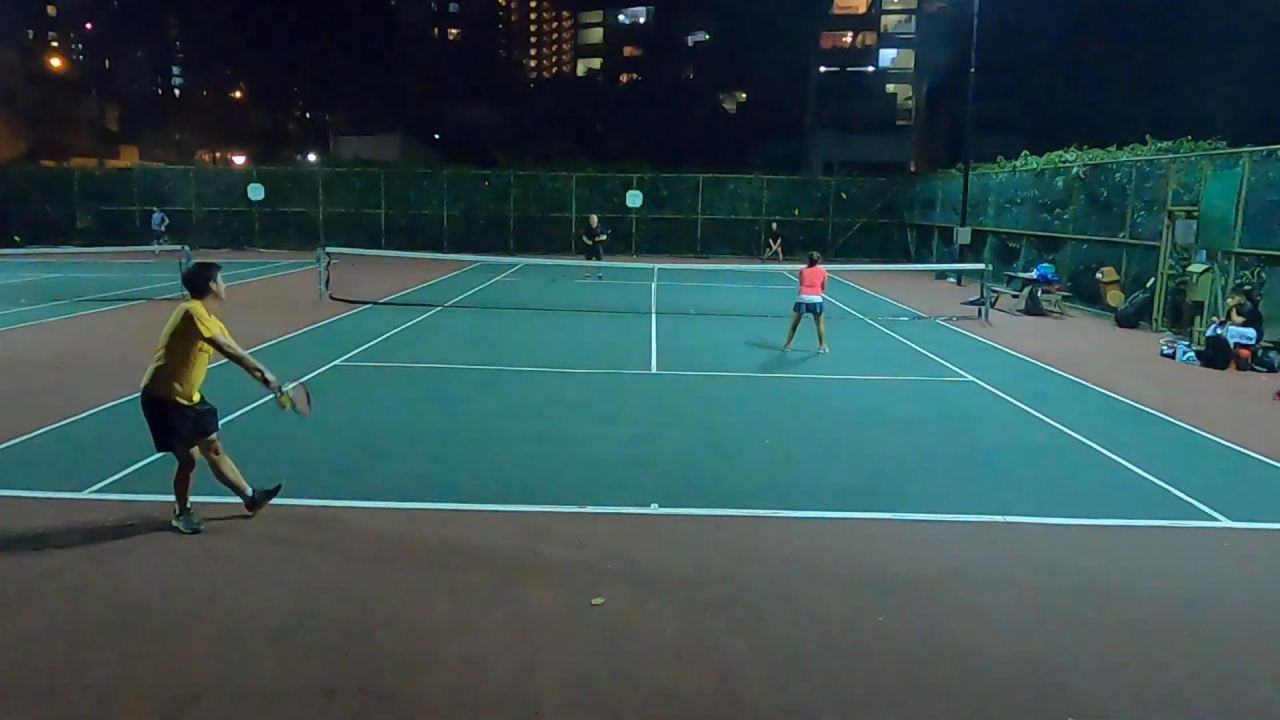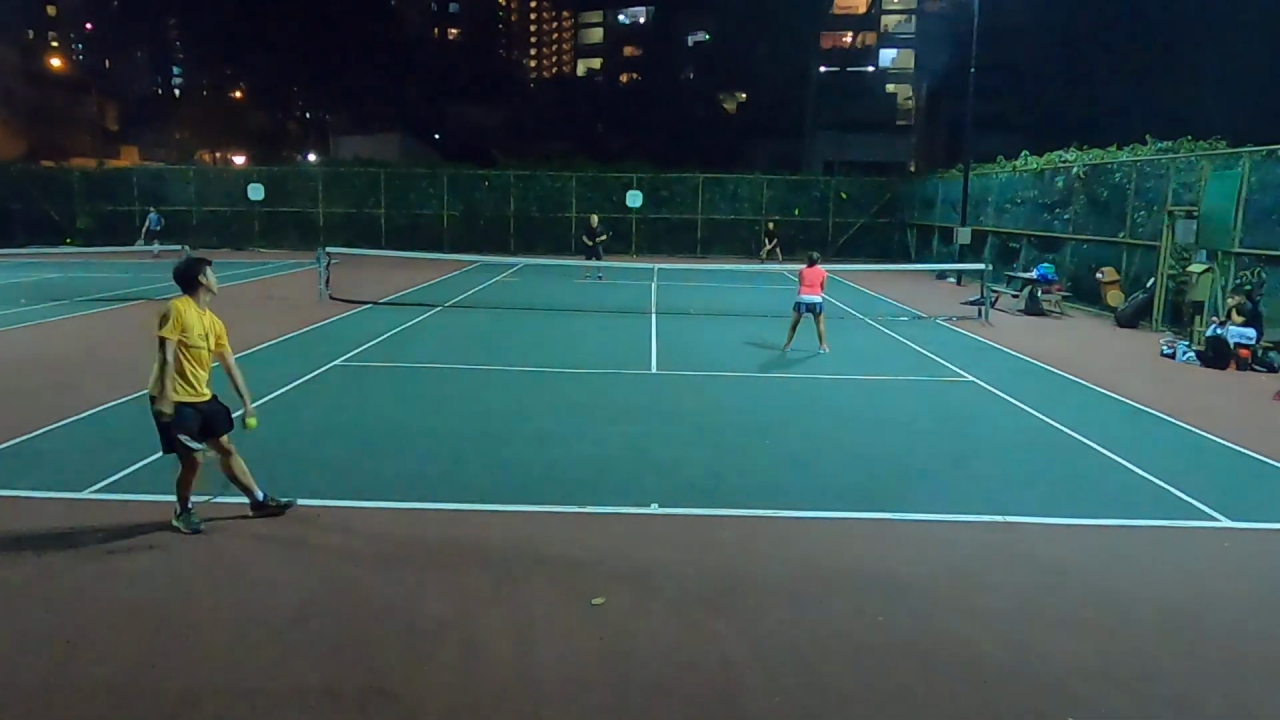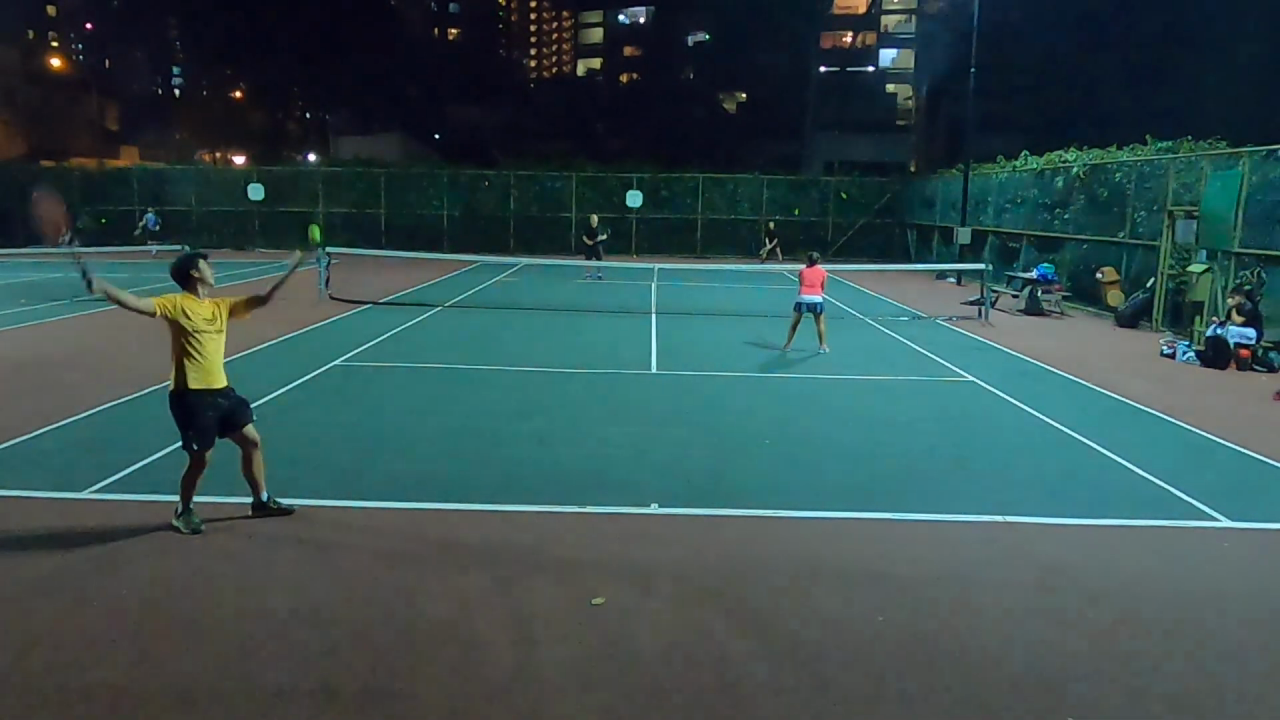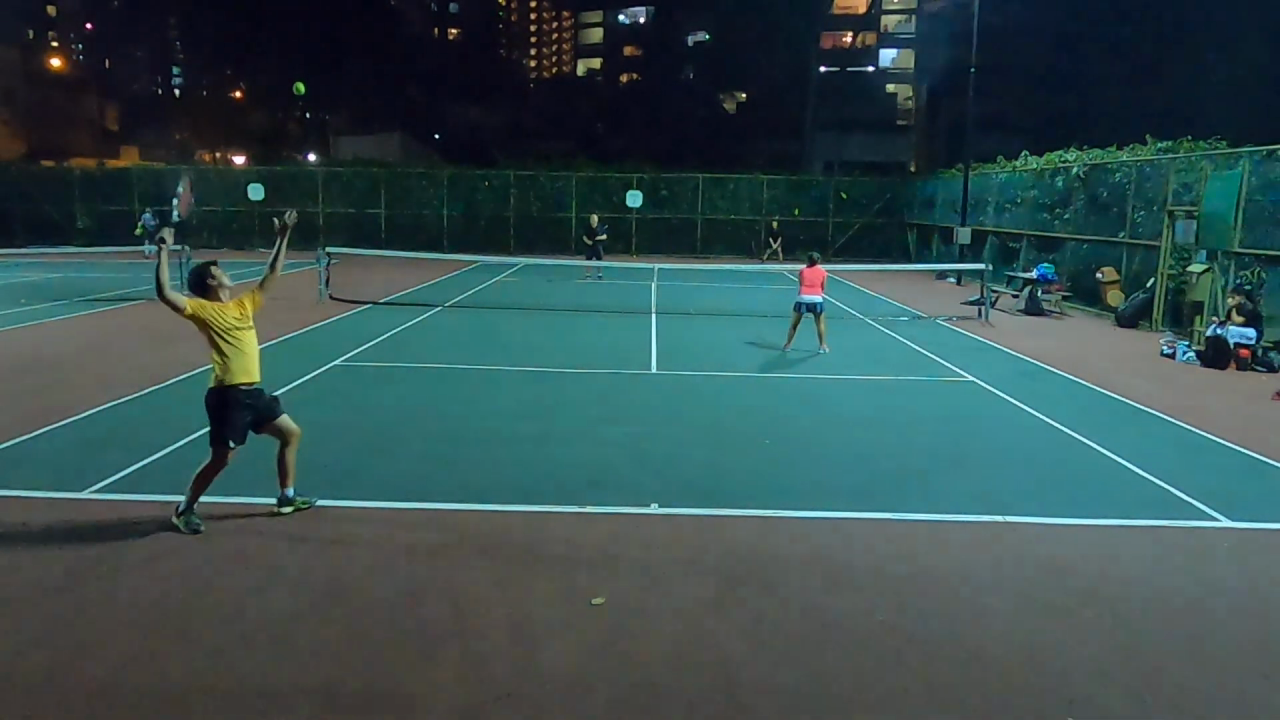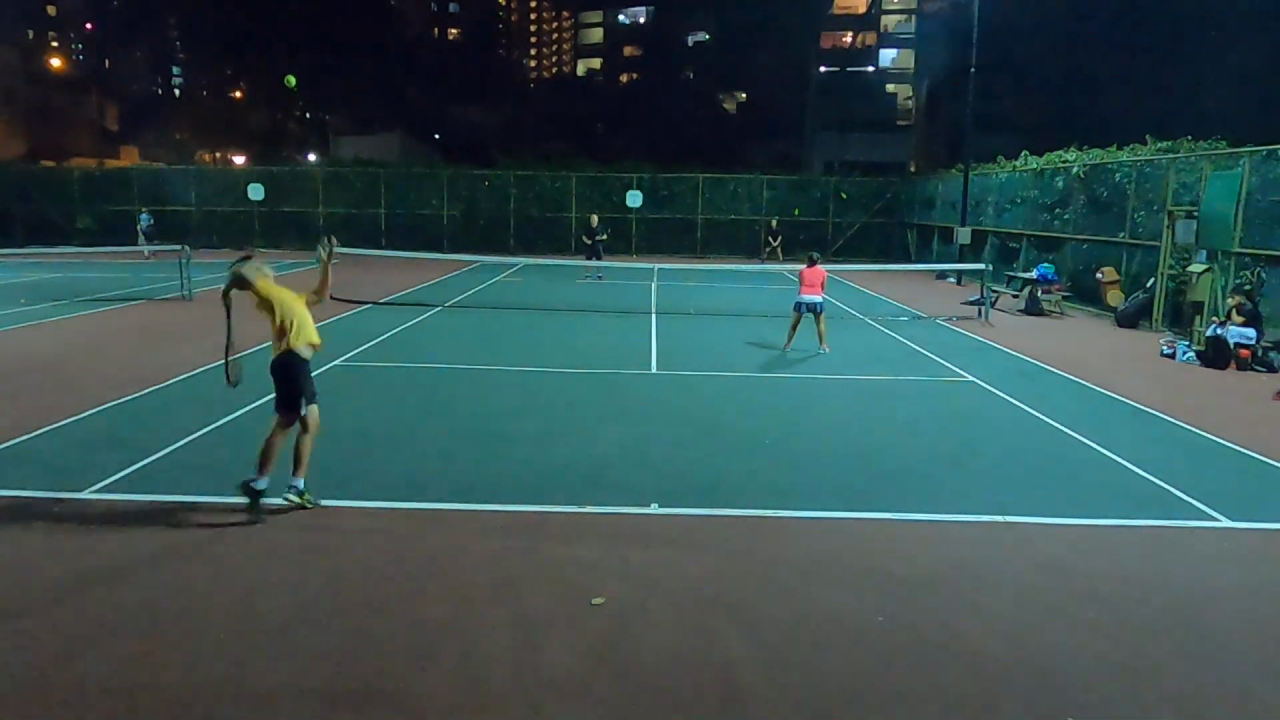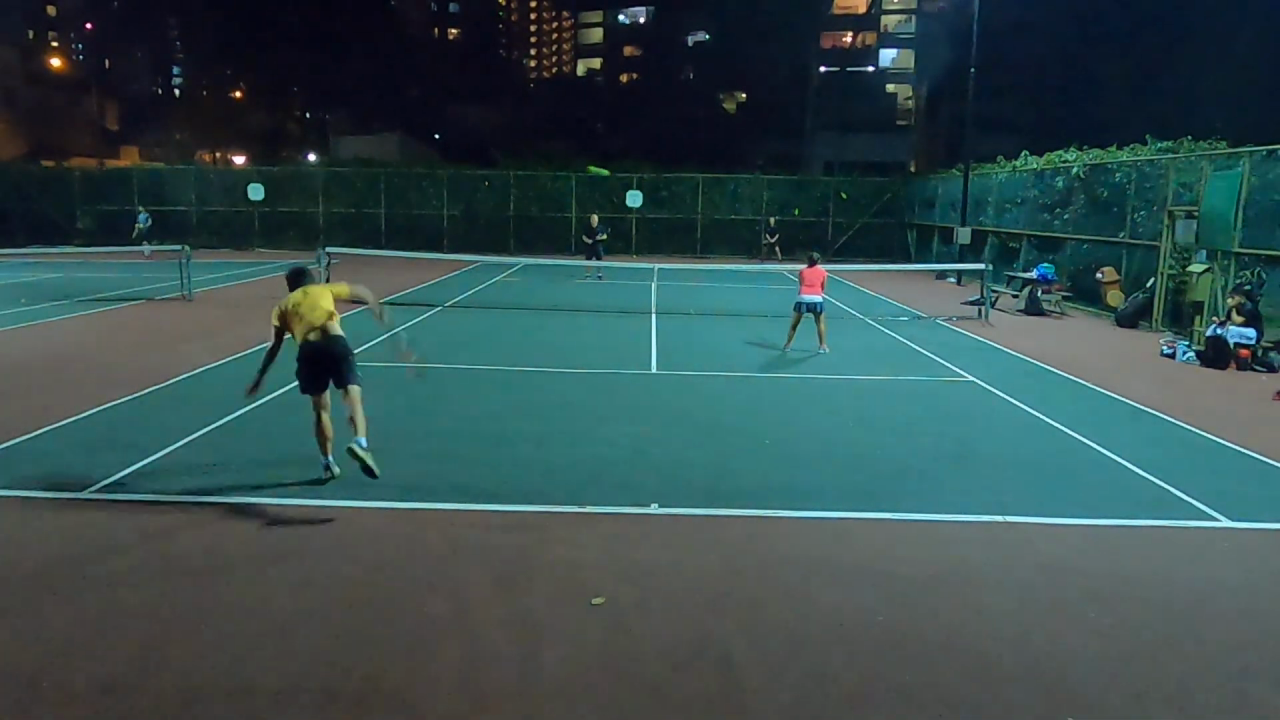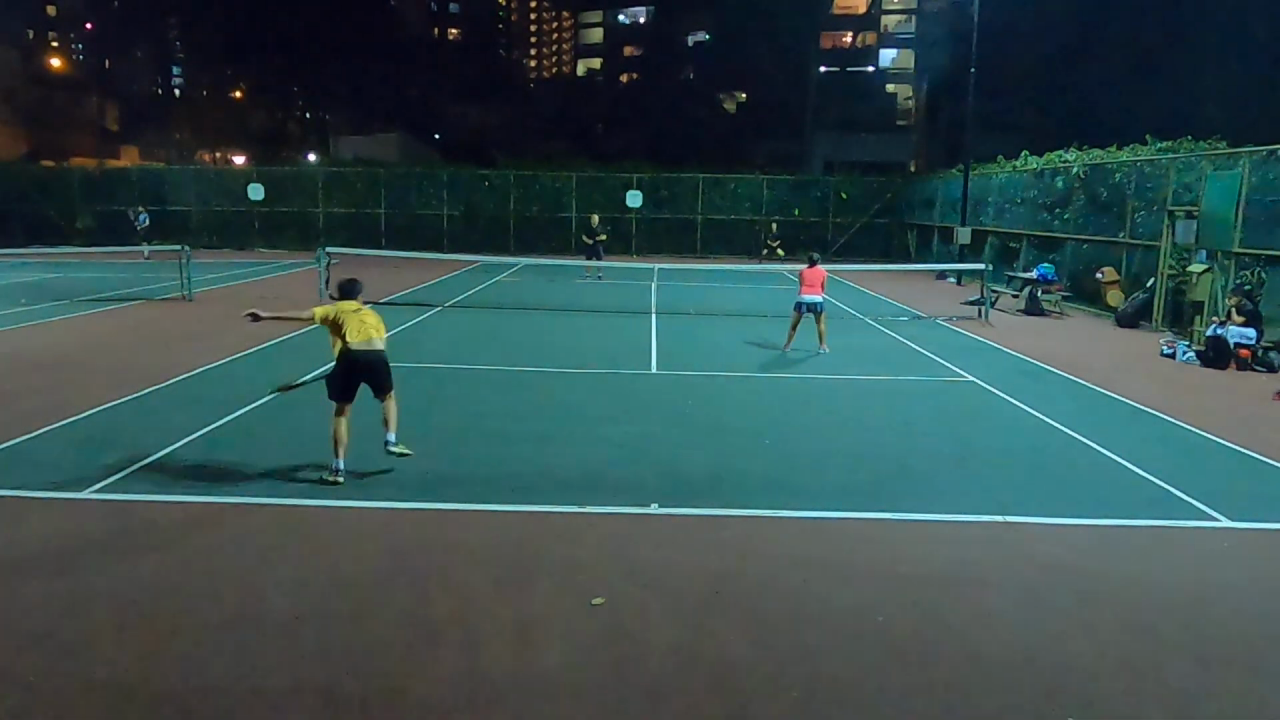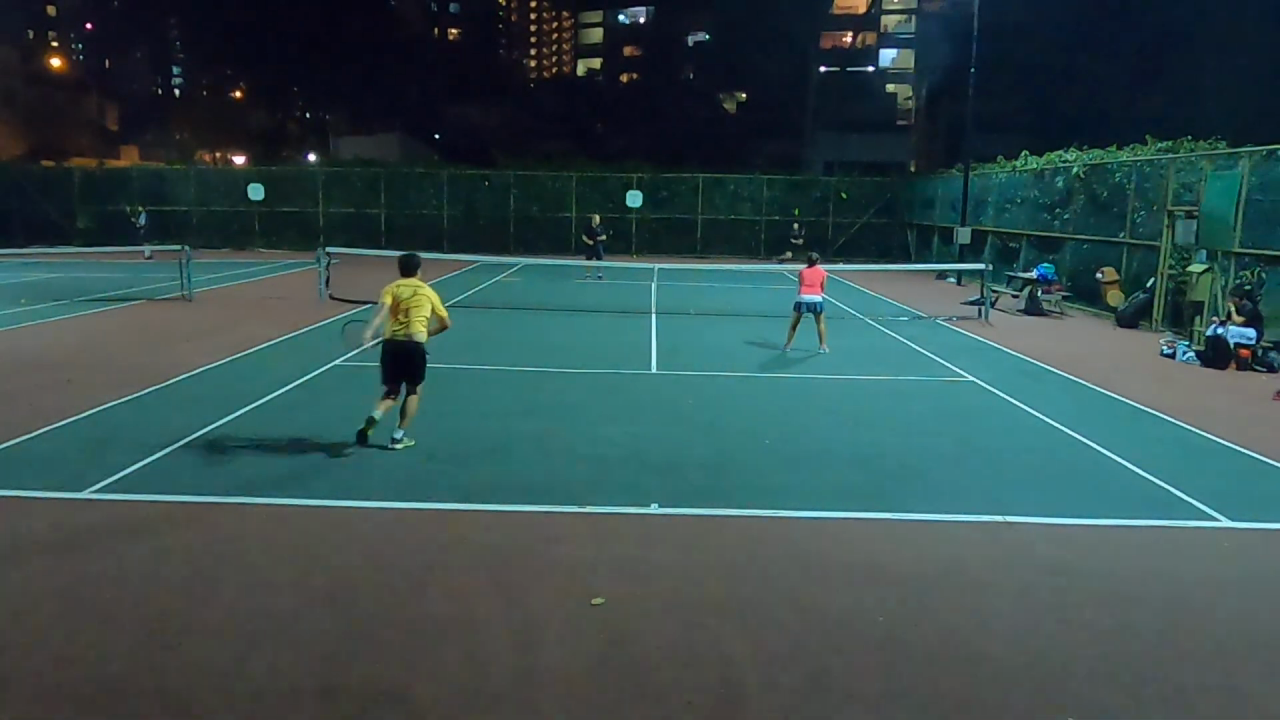
dt=0.3s
person 1, frame 1
left shoulder: (213, 323)
right shoulder: (192, 312)
left elbow: (234, 353)
right elbow: (228, 350)
left wrist: (262, 374)
right wrist: (263, 372)
left hip: (189, 398)
right hip: (162, 398)
left knee: (214, 449)
right knee: (189, 458)
left ankle: (251, 497)
right ankle: (182, 512)
person 1, frame 2
left shoulder: (213, 321)
right shoulder: (176, 310)
left elbow: (228, 362)
right elbow: (166, 355)
left wrist: (246, 401)
right wrist: (164, 396)
left hip: (204, 398)
right hip: (175, 401)
left knee: (226, 450)
right knee: (192, 460)
left ankle: (260, 500)
right ankle: (183, 512)
person 1, frame 3
left shoulder: (222, 306)
right shoulder: (175, 304)
left elbow: (262, 300)
right elbow: (136, 304)
left wrist: (289, 272)
right wrist: (104, 289)
left hip: (221, 390)
right hip: (190, 395)
left knee: (252, 441)
right knee: (200, 459)
left ankle: (261, 501)
right ankle: (184, 512)
person 1, frame 4
left shoulder: (244, 305)
right shoulder: (203, 310)
left elbow: (272, 275)
right elbow: (165, 293)
left wrist: (282, 237)
right wrist: (164, 251)
left hip: (253, 392)
right hip: (228, 396)
left knee: (292, 434)
right knee: (221, 458)
left ankle: (287, 497)
right ankle: (186, 509)
person 1, frame 5
left shoulder: (286, 296)
right shoulder: (265, 290)
left elbow: (321, 294)
right elbow: (244, 272)
left wrist: (327, 260)
left hip: (297, 365)
right hip: (292, 361)
left knee: (310, 425)
right knee: (284, 423)
left ankle: (297, 488)
right ankle: (258, 484)
person 1, frame 6
left shoulder: (284, 306)
right shoulder: (324, 290)
left elbow: (274, 346)
right elbow: (360, 293)
left wrist: (258, 379)
right wrist: (377, 306)
left hip: (308, 351)
right hip: (335, 344)
left knee: (320, 408)
right knee: (353, 397)
left ankle: (329, 465)
right ankle: (359, 444)
person 1, frame 7
left shoulder: (332, 309)
right shoulder: (372, 314)
left elbow: (304, 315)
right elbow: (382, 344)
left wrist: (267, 315)
left hip: (349, 357)
right hip: (377, 355)
left knee: (341, 413)
right knee: (388, 398)
left ankle: (338, 468)
right ankle: (391, 441)
person 1, frame 8
left shoulder: (392, 289)
right shoulder: (428, 292)
left elbow: (382, 311)
right elbow: (445, 323)
left wrist: (368, 335)
left hip: (390, 343)
right hip: (414, 345)
left knee: (390, 392)
right knee: (413, 391)
left ankle: (373, 418)
right ankle: (398, 437)
